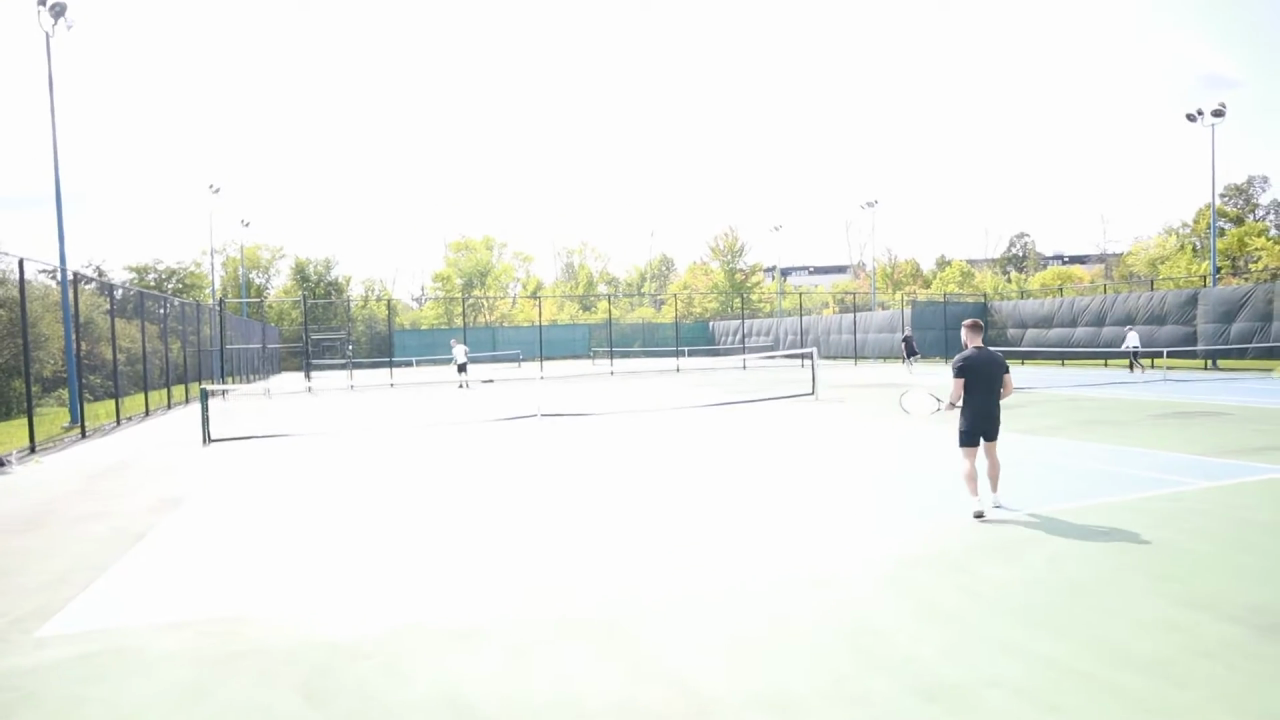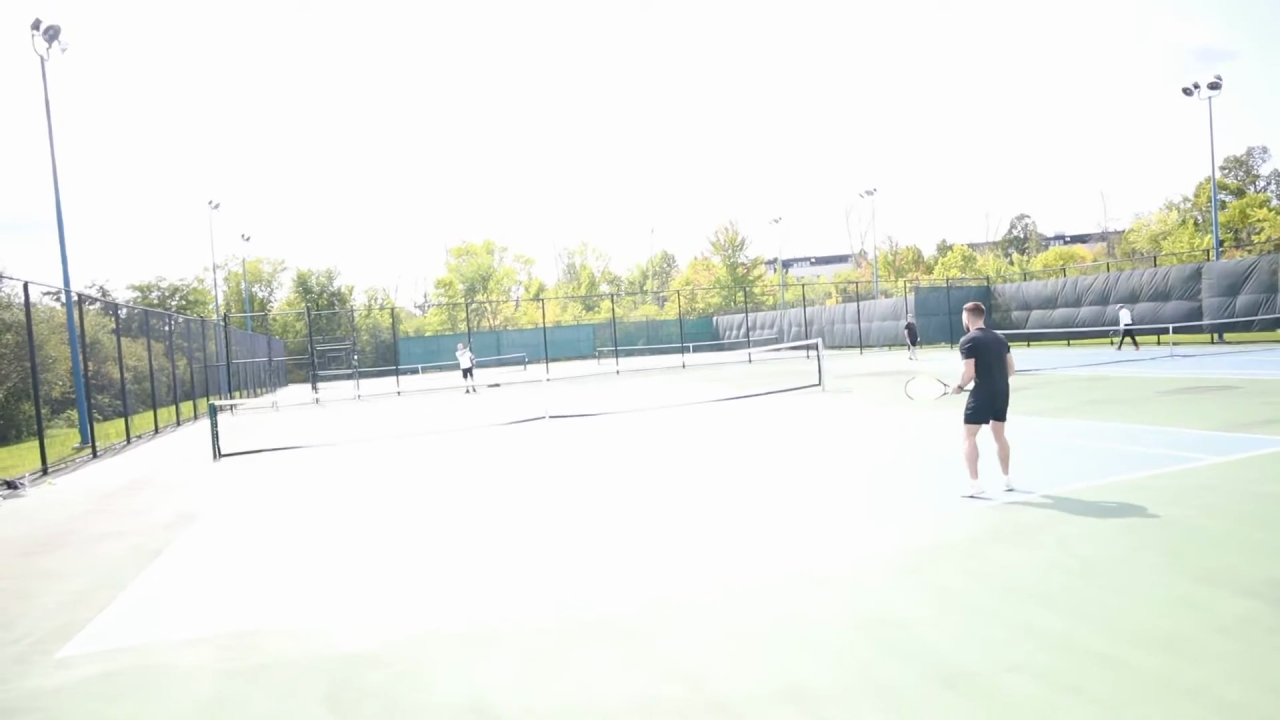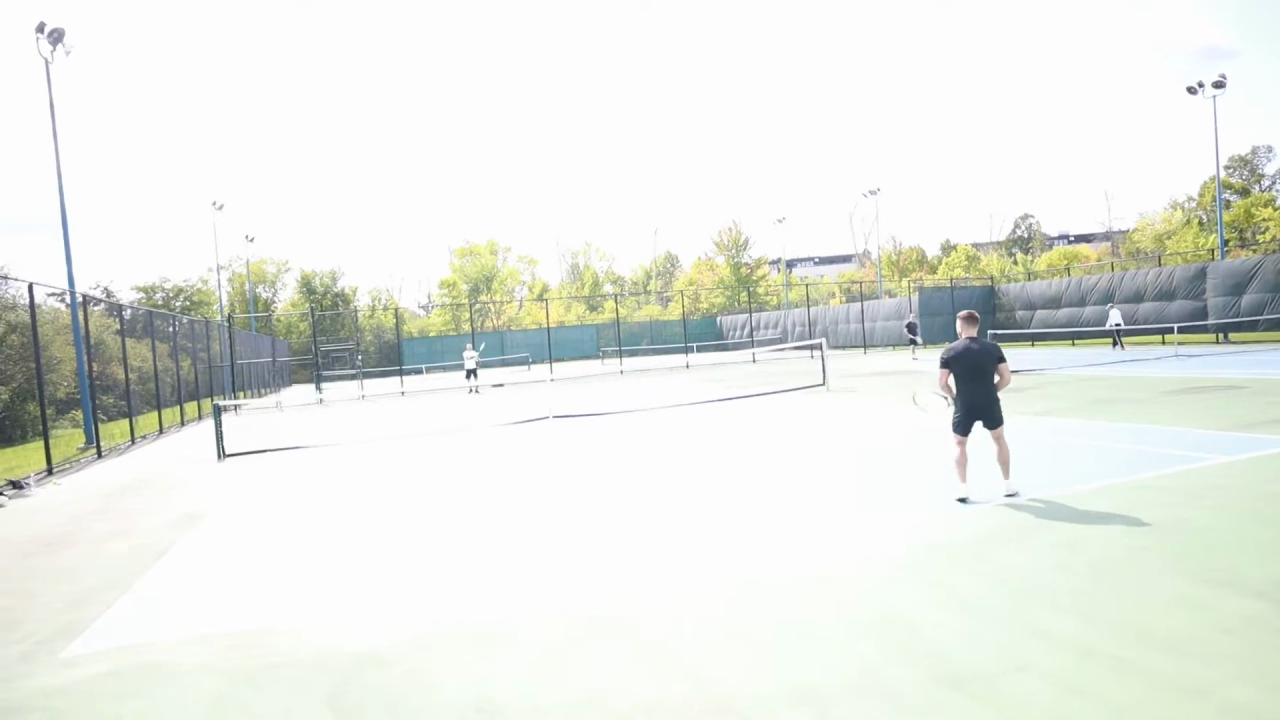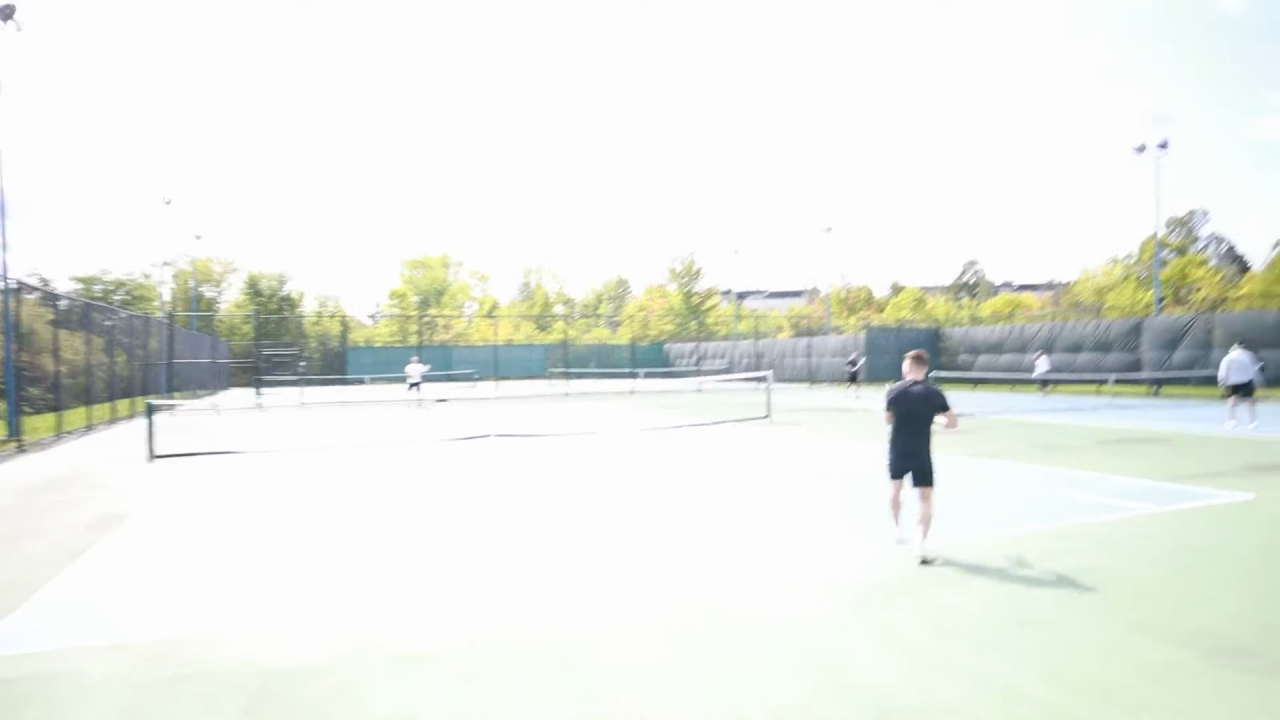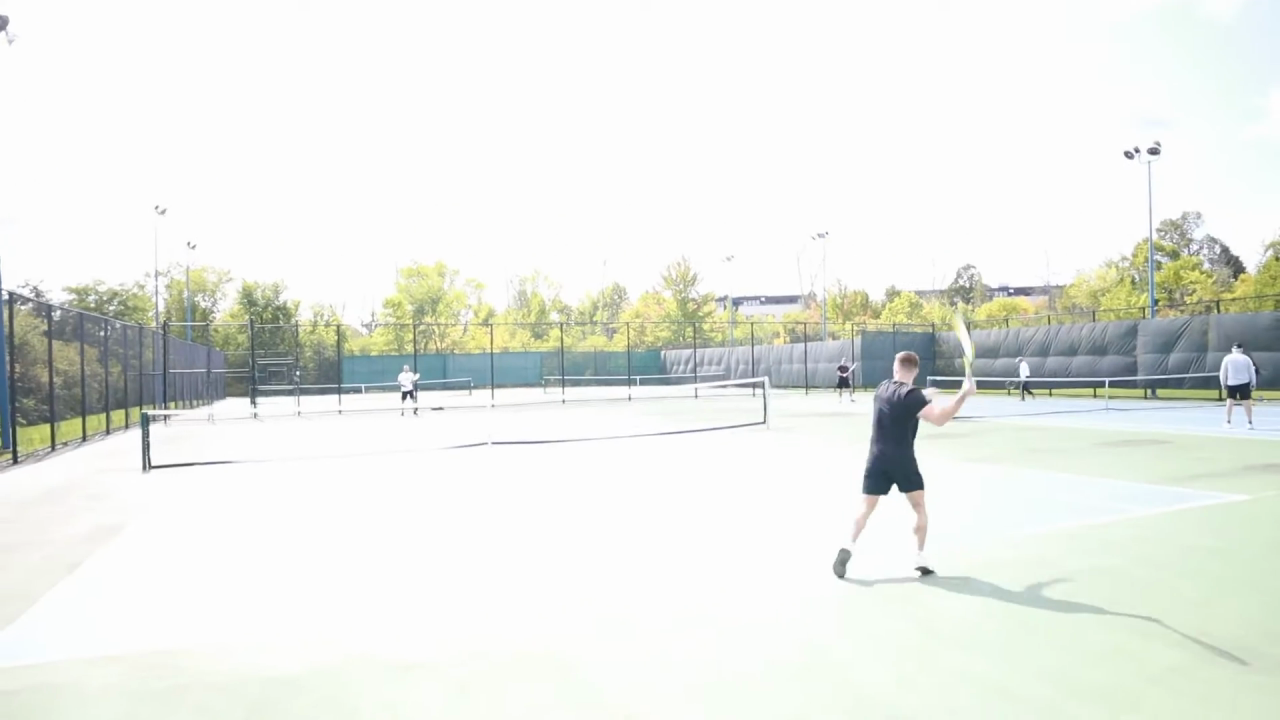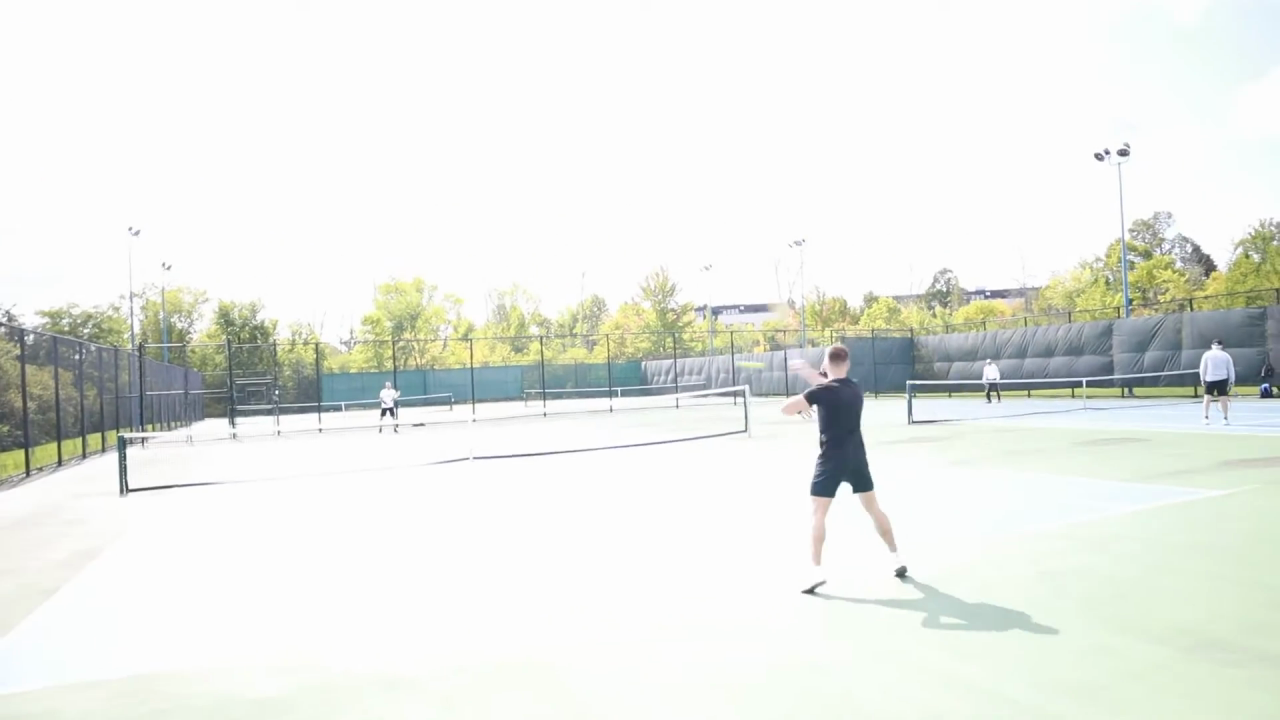
dt=0.4s
person 1, frame 1
left shoulder: (961, 359)
right shoulder: (998, 358)
left elbow: (958, 392)
right elbow: (1008, 389)
left wrist: (951, 403)
left hip: (971, 416)
right hip: (992, 415)
left knee: (969, 460)
right knee: (991, 454)
left ankle: (976, 502)
right ankle: (994, 496)
person 1, frame 2
left shoulder: (968, 340)
right shoulder: (1000, 339)
left elbow: (968, 374)
right elbow: (1011, 368)
left wrist: (959, 386)
left hip: (982, 394)
right hip: (1002, 393)
left knee: (969, 436)
right knee: (1000, 435)
left ankle: (975, 483)
right ankle: (1006, 480)
person 1, frame 3
left shoulder: (950, 351)
right shoulder: (993, 348)
left elbow: (942, 383)
right elbow: (1006, 379)
left wrist: (953, 396)
left hip: (964, 405)
right hip: (989, 403)
left knee: (960, 445)
right knee: (999, 439)
left ankle: (962, 489)
right ankle: (1008, 485)
person 1, frame 4
left shoulder: (892, 392)
right shoulder: (934, 394)
right elbow: (953, 422)
left hip: (897, 451)
right hip: (920, 454)
left knee: (895, 488)
right knee: (926, 500)
left ankle: (898, 531)
right ankle: (922, 547)
person 1, frame 5
left shoulder: (884, 388)
right shoulder: (912, 394)
right elbow: (939, 419)
left wrist: (924, 395)
right wrist: (963, 394)
left hip: (877, 459)
right hip: (903, 460)
left knee: (866, 508)
right knee: (919, 508)
left ankle: (849, 548)
right ankle: (920, 558)
person 1, frame 6
left shoulder: (821, 390)
right shoulder: (855, 388)
left elbow: (787, 408)
left wrist: (799, 407)
right wrist: (808, 372)
left hip: (832, 459)
right hip: (857, 458)
left knee: (818, 514)
right knee: (873, 508)
left ankle: (817, 572)
right ankle: (897, 560)
